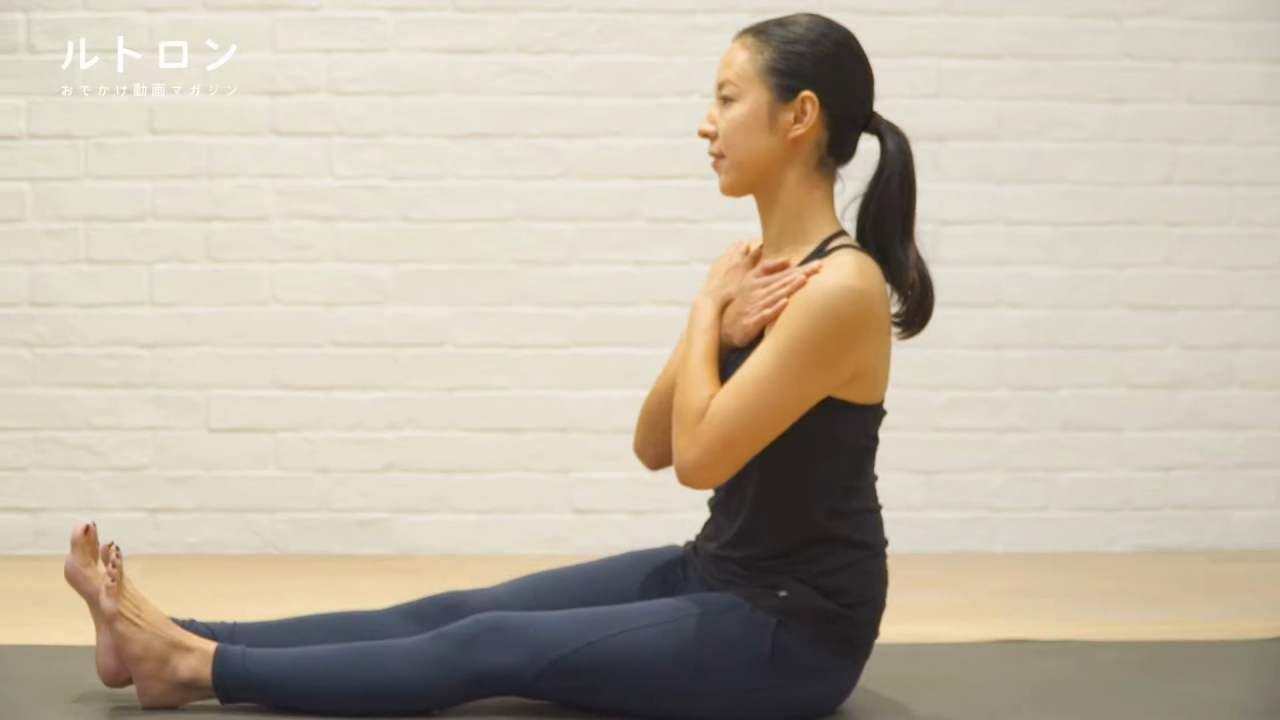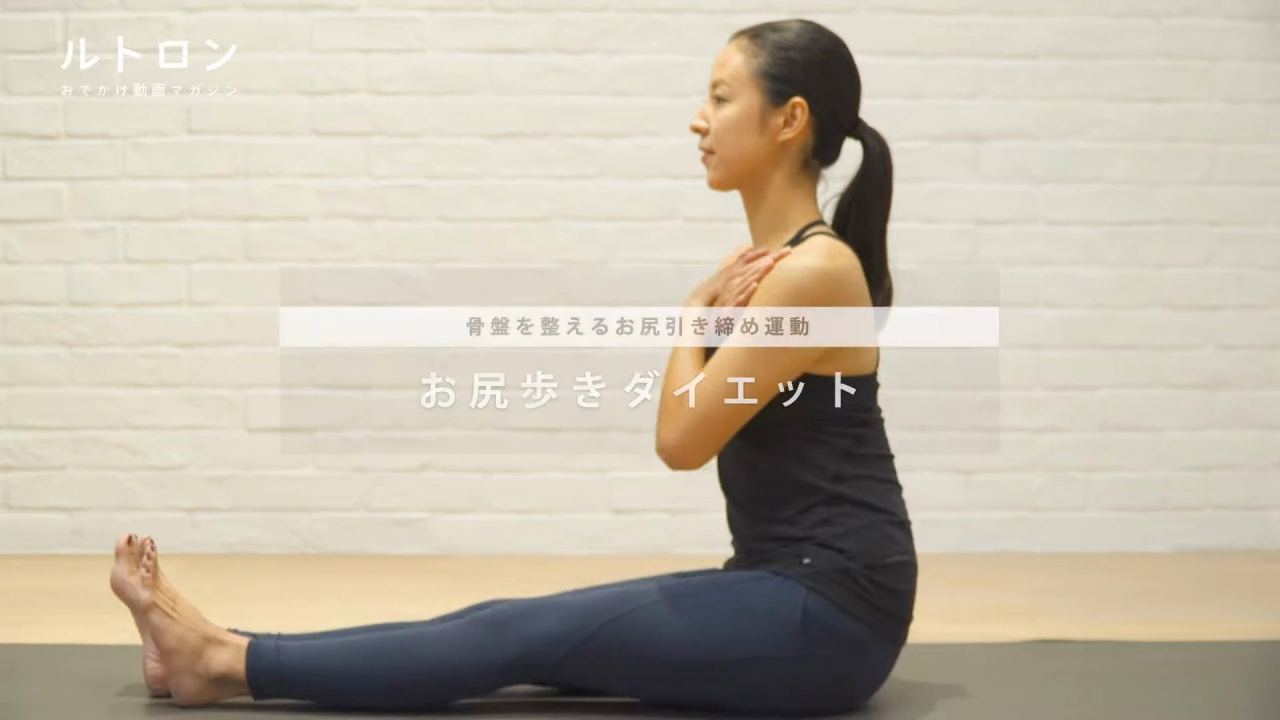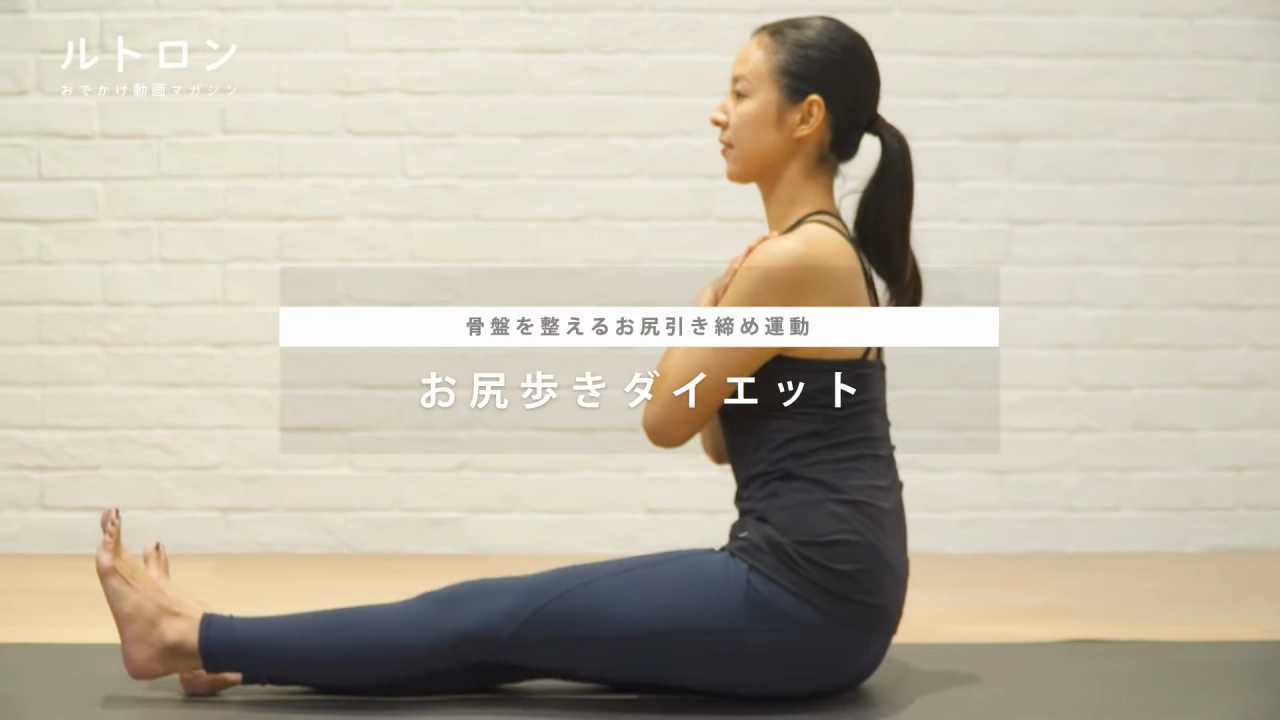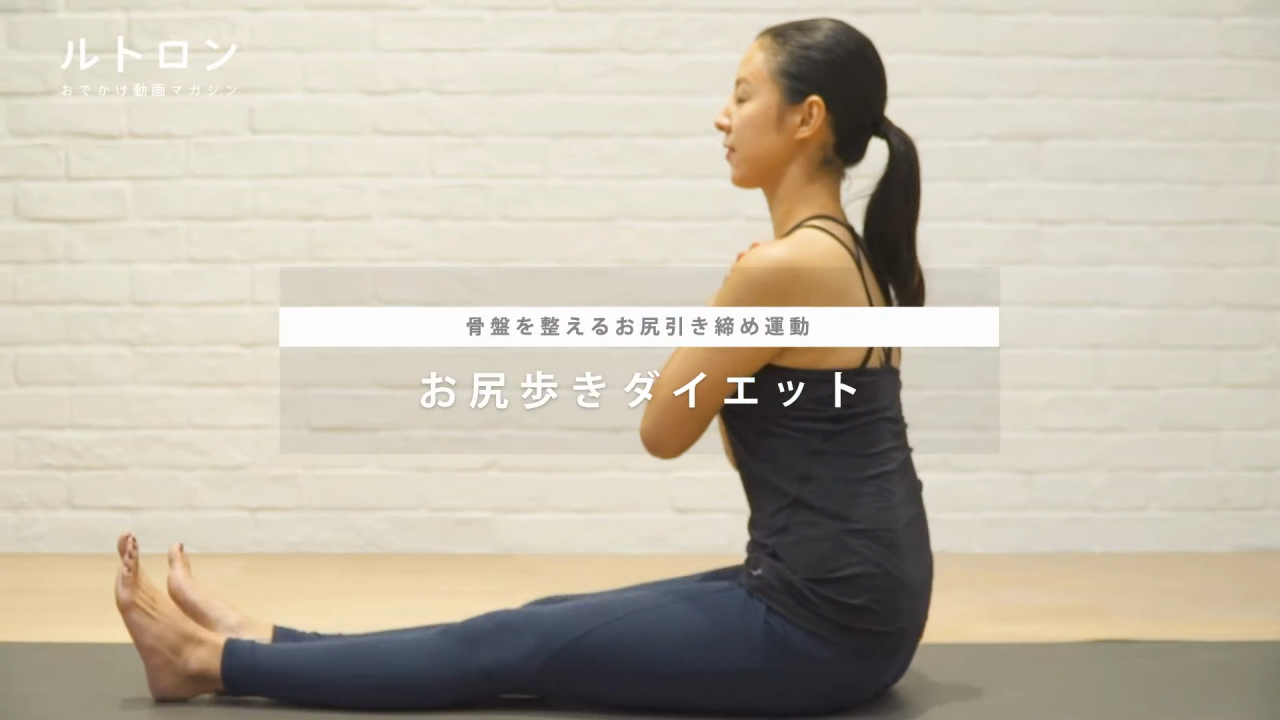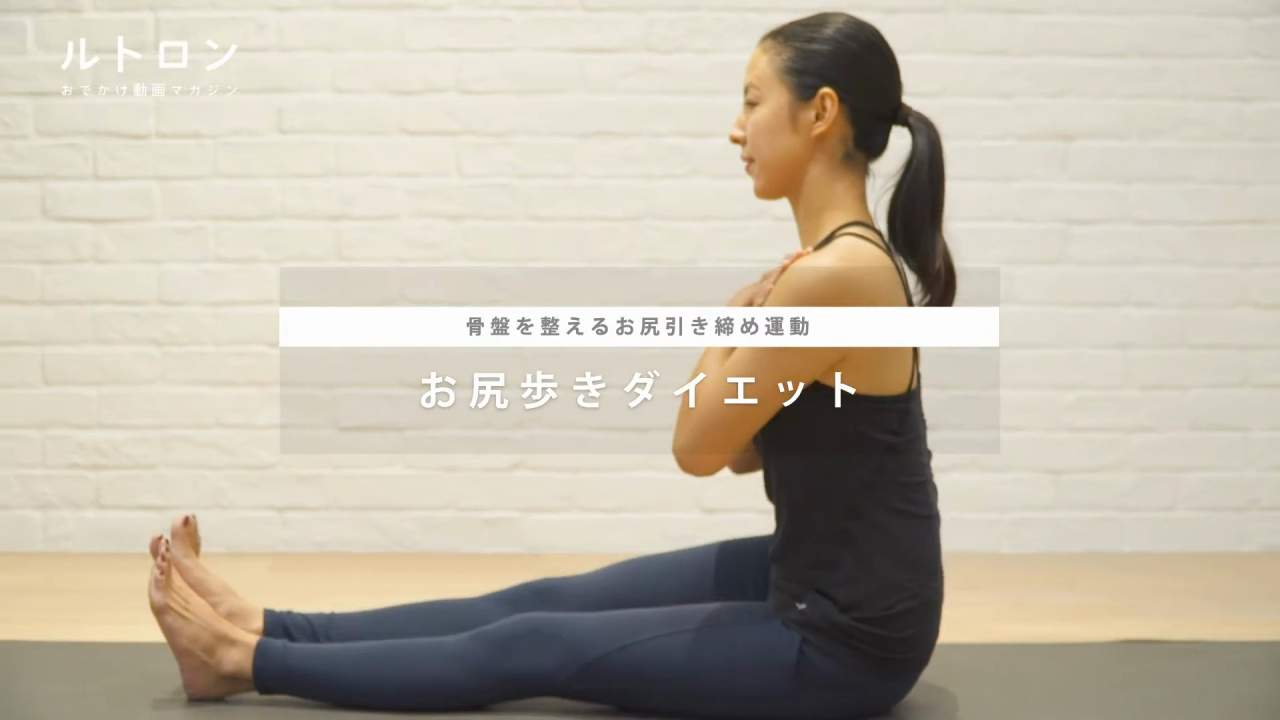
dt=0.4s
person 1, frame 1
left shoulder: (843, 289)
right shoulder: (758, 268)
left elbow: (700, 457)
right elbow: (652, 446)
left wrist: (706, 312)
right wrist: (717, 330)
left hip: (797, 633)
right hip: (717, 579)
left knee: (491, 650)
right knee: (462, 614)
right ankle: (180, 635)
person 1, frame 2
left shoulder: (816, 270)
right shoulder: (763, 265)
left elbow: (684, 441)
right elbow: (677, 441)
left wrist: (696, 314)
left hip: (829, 615)
right hip: (774, 588)
left knee: (527, 635)
right knee: (507, 624)
right ankle: (230, 647)
person 1, frame 3
left shoulder: (797, 258)
right shoulder: (820, 252)
left elbow: (668, 419)
right elbow: (721, 440)
left wrist: (704, 309)
right wrist: (721, 309)
left hip: (799, 596)
right hip: (818, 602)
left knee: (488, 615)
right knee: (517, 635)
person 1, frame 4
left shoulder: (784, 264)
right shoulder: (843, 255)
left elbow: (665, 430)
left hip: (820, 627)
right hip: (852, 613)
left knee: (511, 646)
right knee: (548, 624)
person 1, frame 5
left shoulder: (835, 275)
right shoulder: (845, 262)
left elbow: (697, 445)
right elbow: (742, 451)
left hip: (841, 645)
right hip: (814, 588)
left knee: (532, 651)
right knee: (552, 603)
